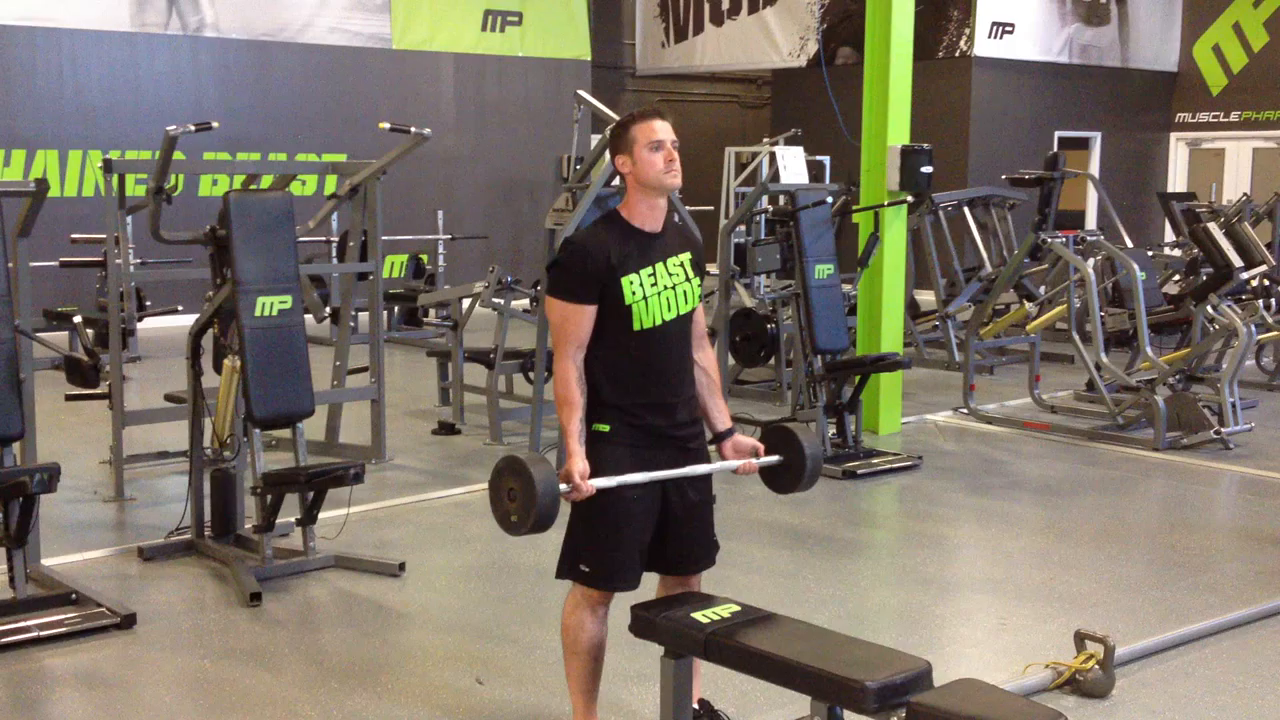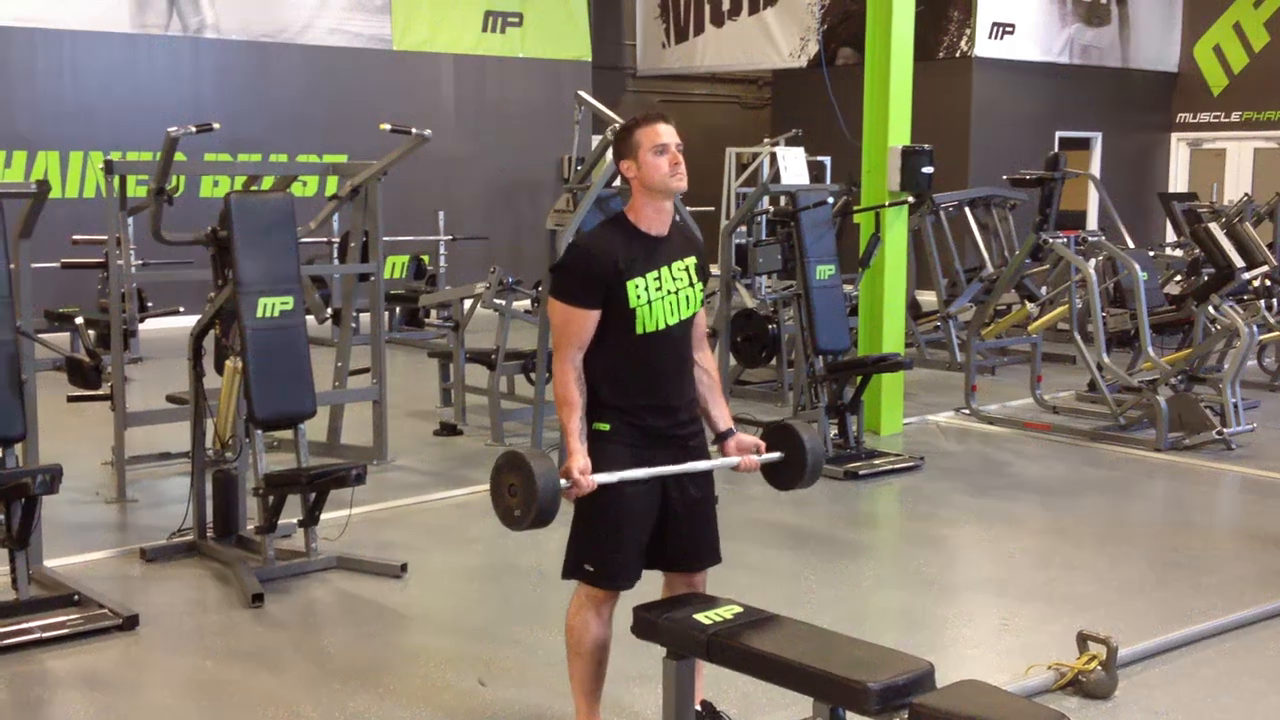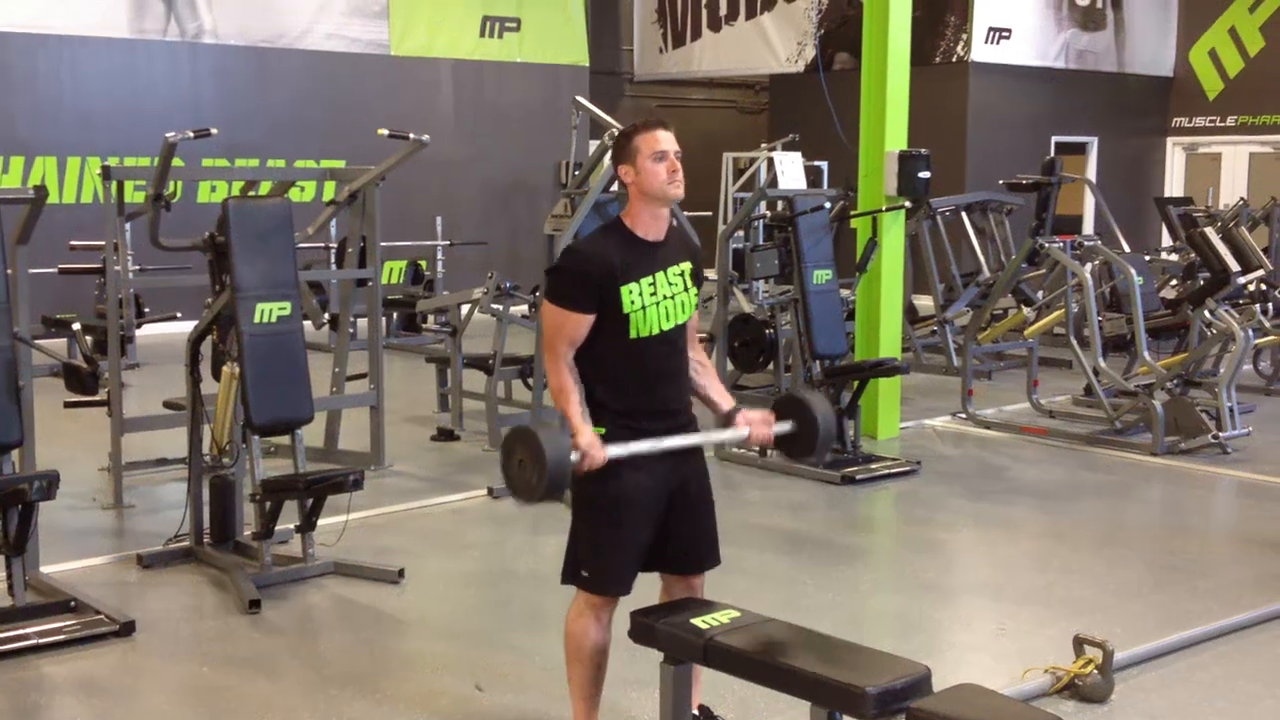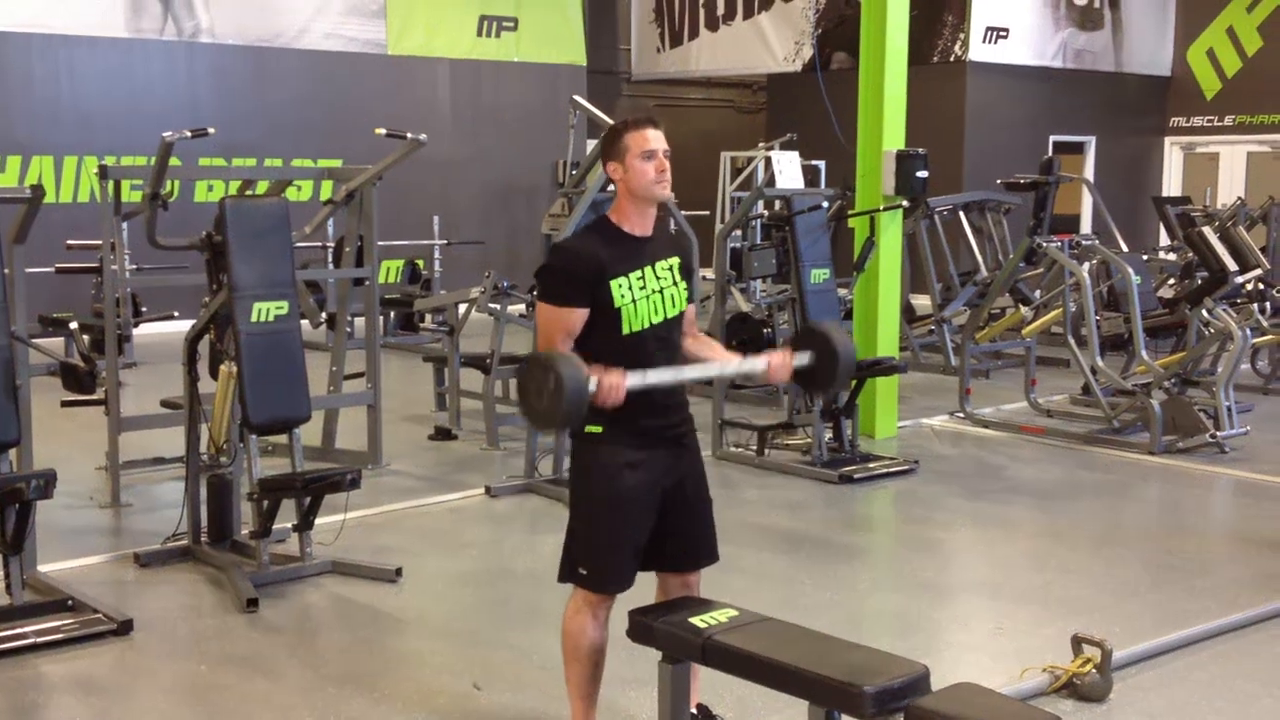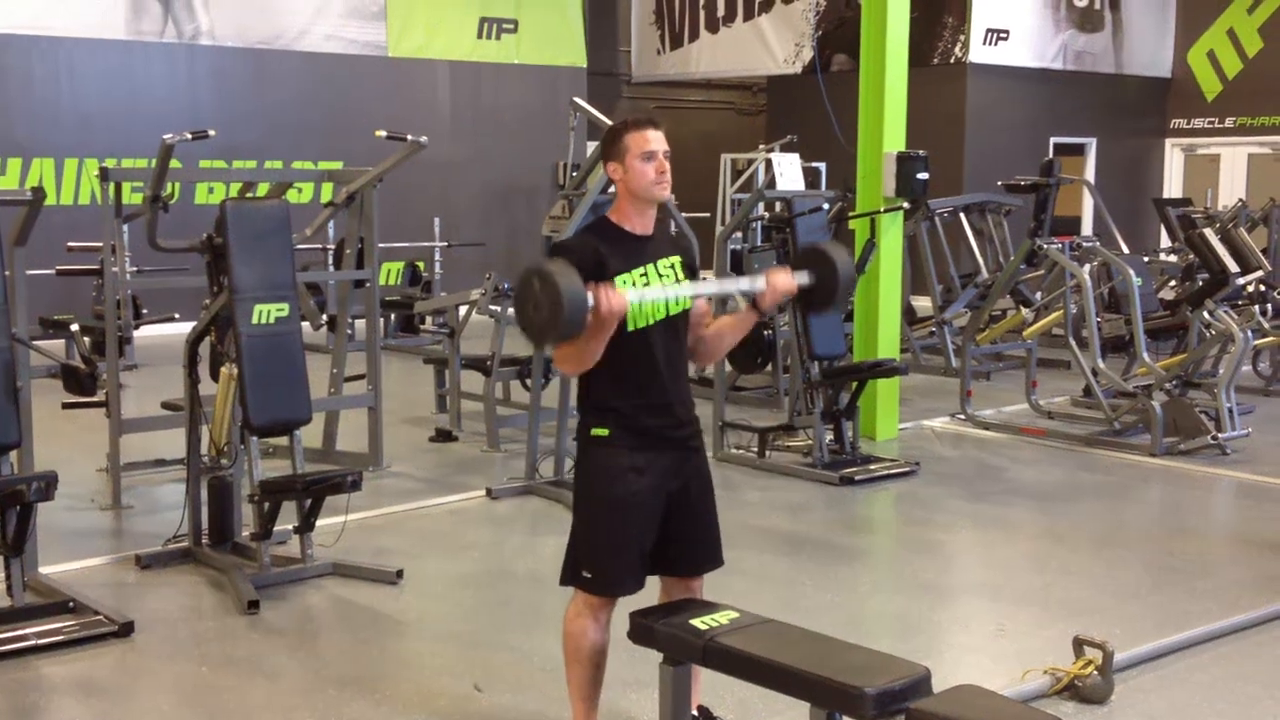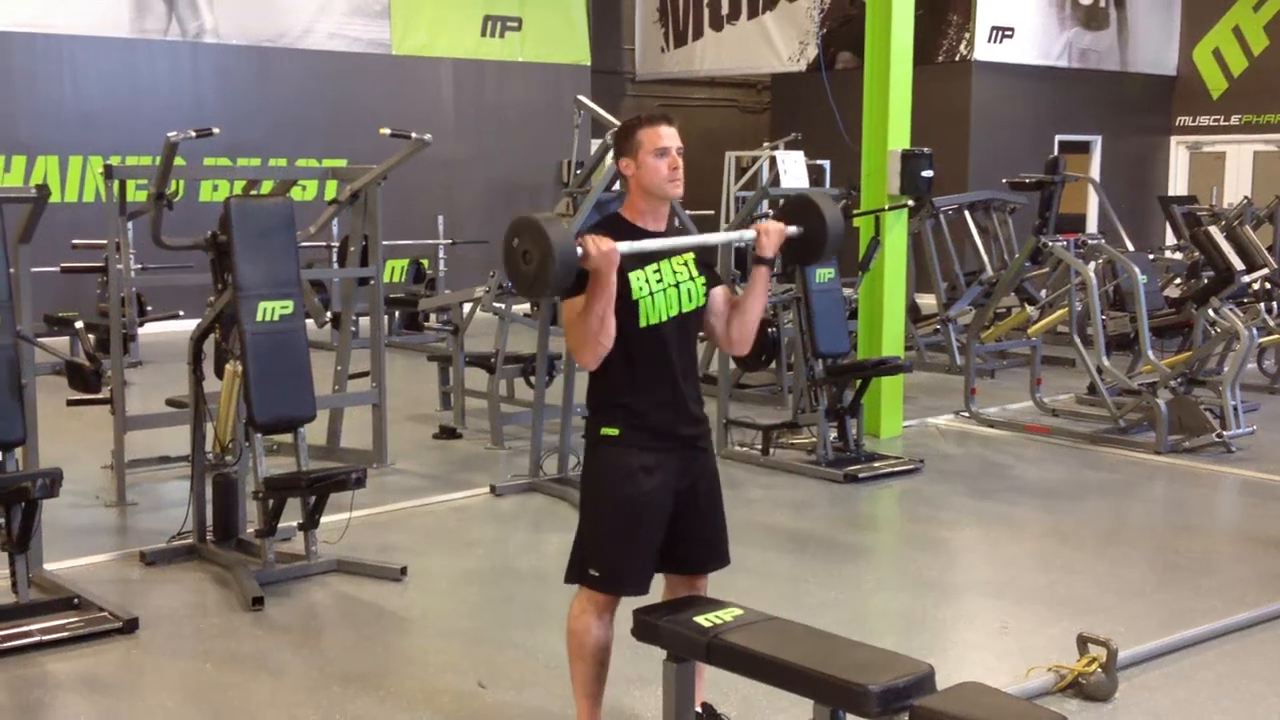
dt=0.2s
person 1, frame 1
left shoulder: (687, 242)
right shoulder: (590, 251)
right elbow: (568, 359)
left wrist: (724, 430)
right wrist: (574, 450)
left hip: (682, 441)
right hip: (617, 445)
left knee: (685, 576)
right knee: (595, 586)
person 1, frame 2
left shoulder: (690, 245)
right shoulder: (595, 253)
right elbow: (567, 360)
left wrist: (725, 429)
right wrist: (576, 449)
left hip: (682, 441)
right hip: (617, 447)
left knee: (689, 573)
right knee: (600, 587)
person 1, frame 3
left shoulder: (685, 250)
right shoulder: (590, 259)
right elbow: (558, 357)
left wrist: (733, 409)
right wrist: (581, 433)
left hip: (678, 441)
right hip: (615, 449)
left knee: (687, 578)
right knee: (599, 592)
person 1, frame 4
left shoulder: (675, 249)
right shoulder: (579, 256)
right elbow: (552, 351)
left wrist: (748, 364)
right wrist: (594, 381)
left hip: (676, 438)
right hip: (611, 445)
left knee: (684, 576)
right knee: (596, 590)
person 1, frame 5
left shoulder: (678, 248)
right shoulder: (584, 255)
left elbow: (702, 347)
right elbow: (570, 362)
left wrist: (757, 305)
right wrist: (605, 317)
left hip: (681, 440)
right hip: (615, 448)
left knee: (686, 580)
right knee: (597, 592)
person 1, frame 6
left shoulder: (693, 245)
right shoulder: (593, 246)
left elbow: (736, 340)
right elbow: (589, 354)
left wrist: (762, 264)
right wrist: (604, 275)
left hip: (690, 439)
right hip: (624, 446)
left knee: (692, 578)
right knee: (602, 590)
